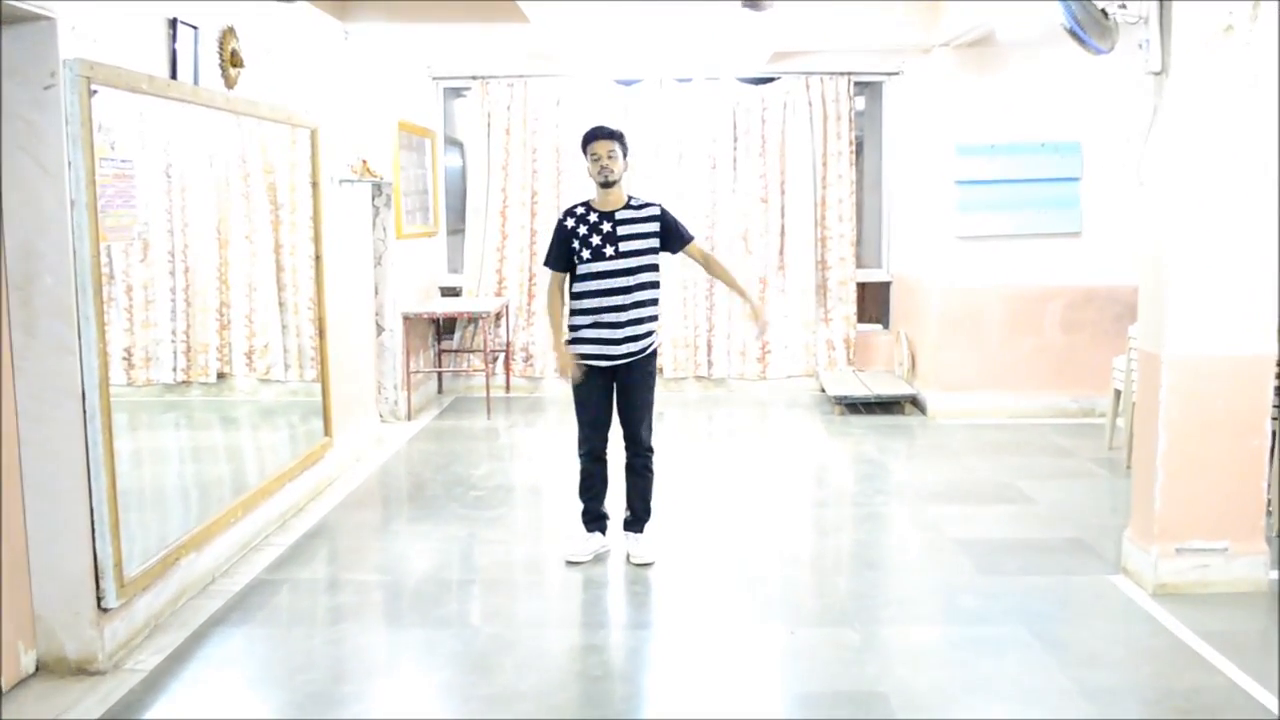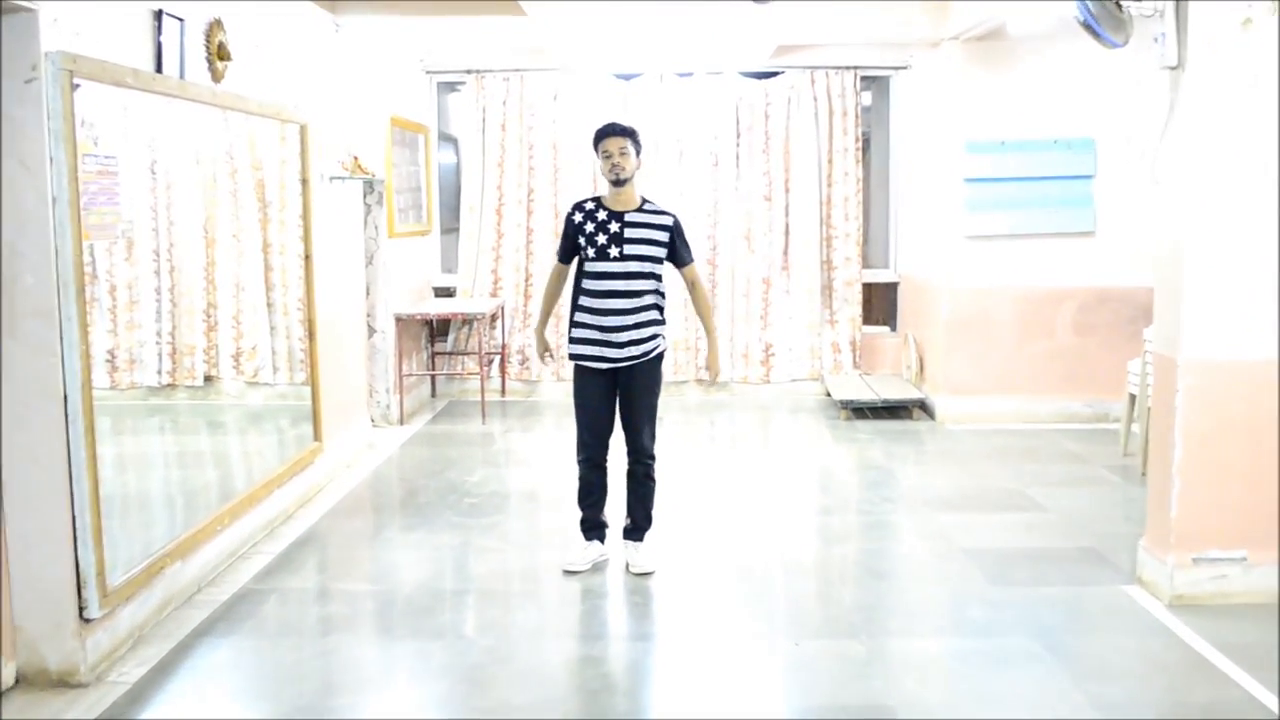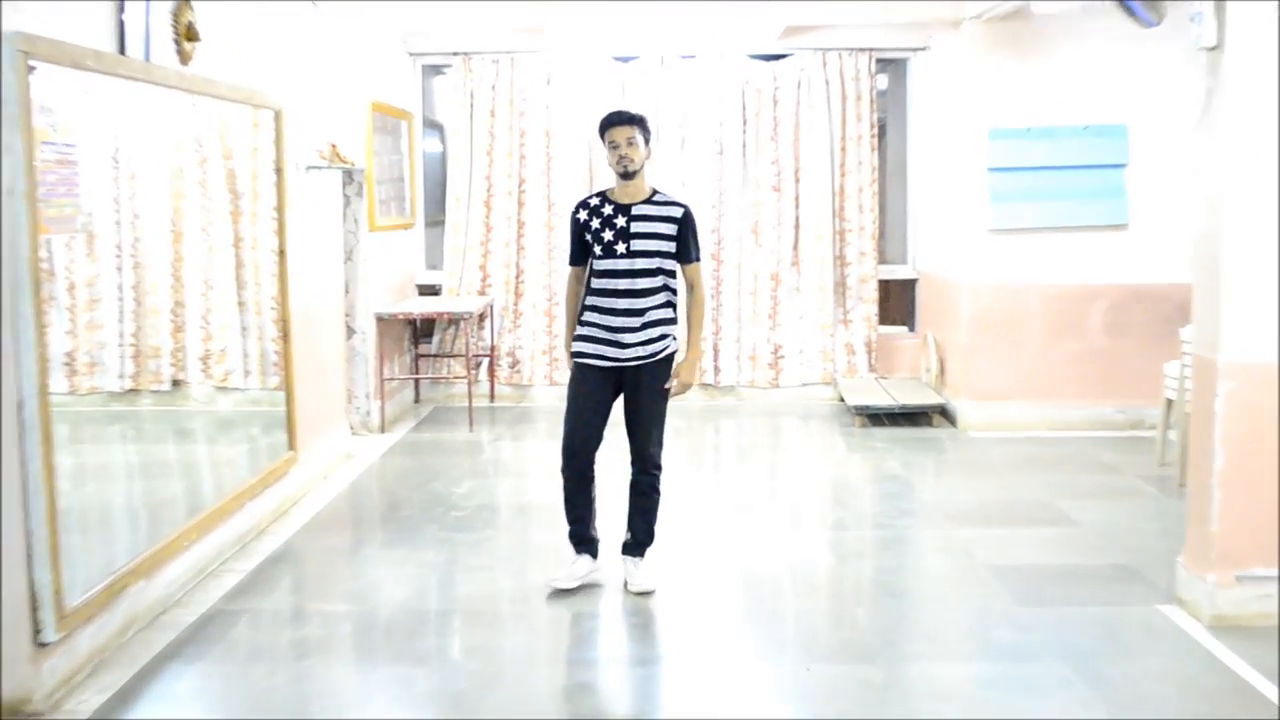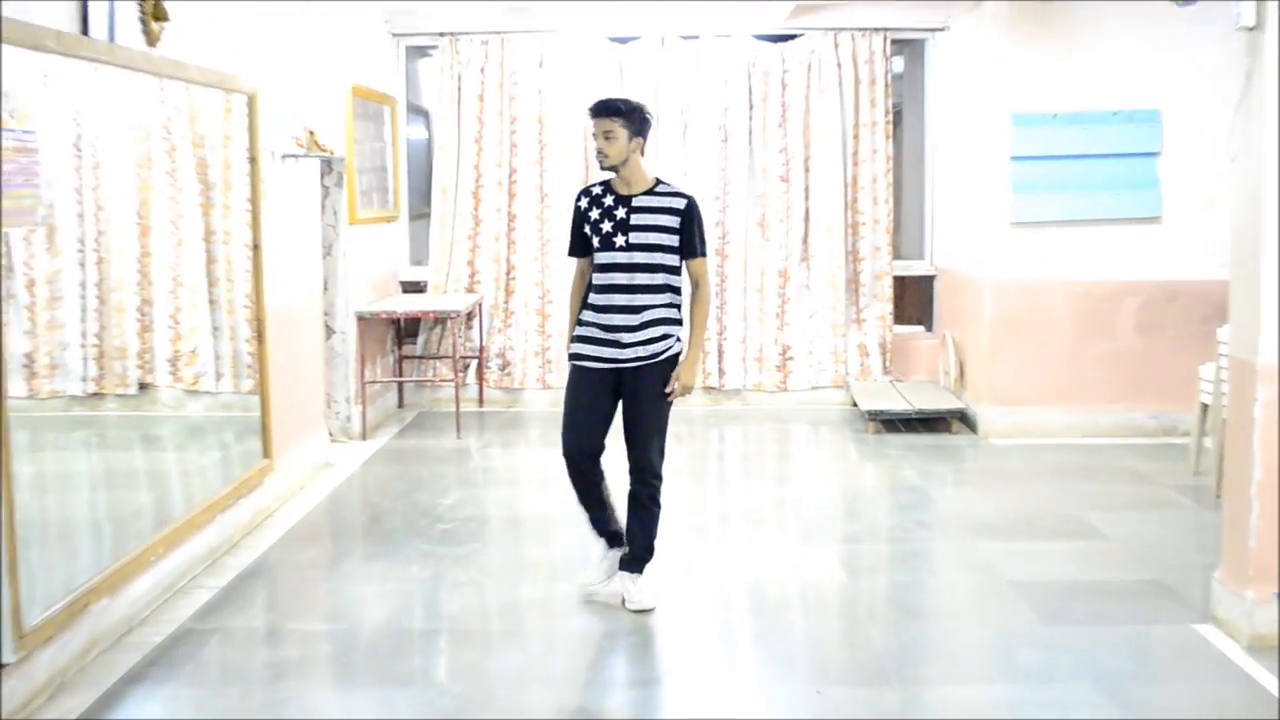
dt=0.3s
person 1, frame 1
left shoulder: (654, 215)
right shoulder: (571, 222)
left elbow: (702, 257)
right elbow: (556, 285)
left wrist: (748, 298)
right wrist: (559, 344)
left hip: (638, 351)
right hip: (588, 353)
left knee: (639, 443)
right knee: (591, 446)
left ankle: (636, 530)
right ankle: (594, 530)
person 1, frame 2
left shoulder: (663, 222)
right shoulder: (580, 215)
left elbow: (693, 281)
right elbow: (560, 272)
left wrist: (712, 342)
right wrist: (540, 330)
left hip: (643, 355)
right hip: (590, 353)
left knee: (641, 450)
right knee: (590, 451)
left ankle: (636, 539)
right ankle: (593, 538)
person 1, frame 3
left shoulder: (676, 214)
right shoulder: (586, 212)
left elbow: (695, 286)
left wrist: (691, 356)
right wrist: (569, 341)
left hip: (652, 356)
right hip: (595, 354)
left knee: (646, 460)
right knee: (575, 453)
left ankle: (635, 556)
right ankle: (584, 555)
person 1, frame 4
left shoulder: (680, 205)
right shoulder: (588, 201)
left elbow: (701, 283)
left wrist: (692, 357)
right wrist: (571, 339)
left hip: (653, 357)
right hip: (593, 354)
left knee: (646, 468)
right knee: (578, 453)
right ankle: (613, 542)
